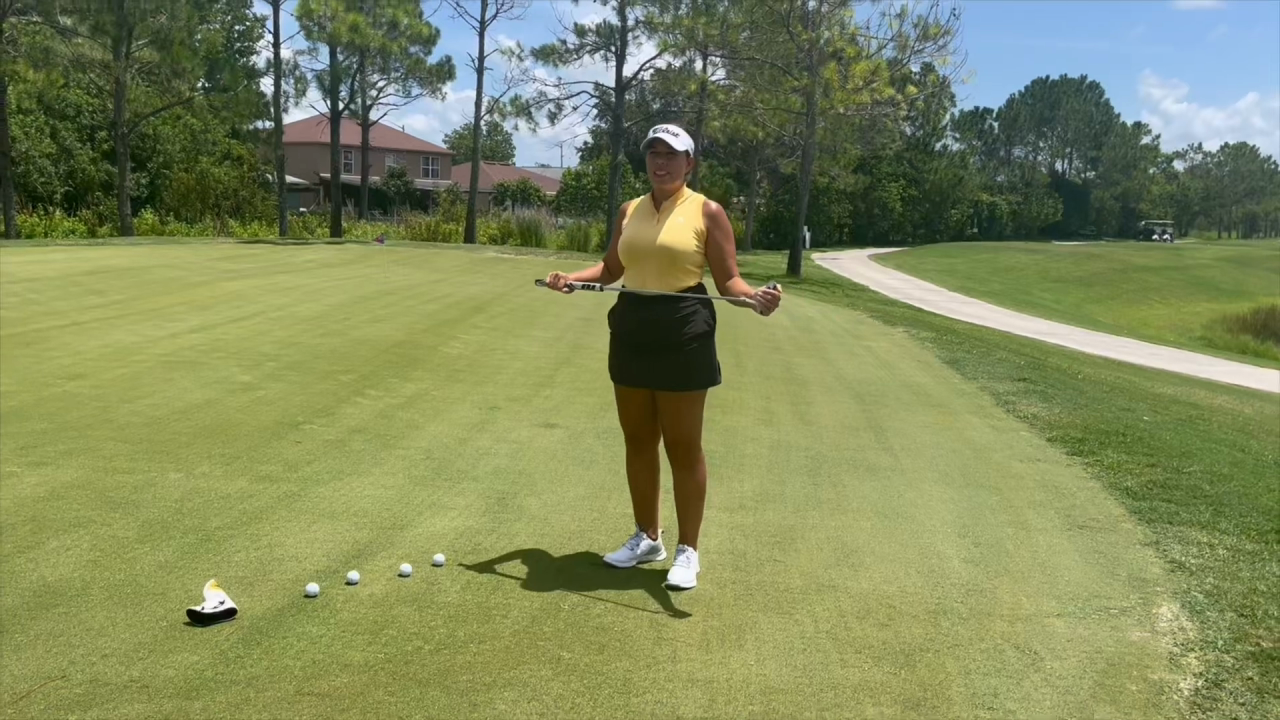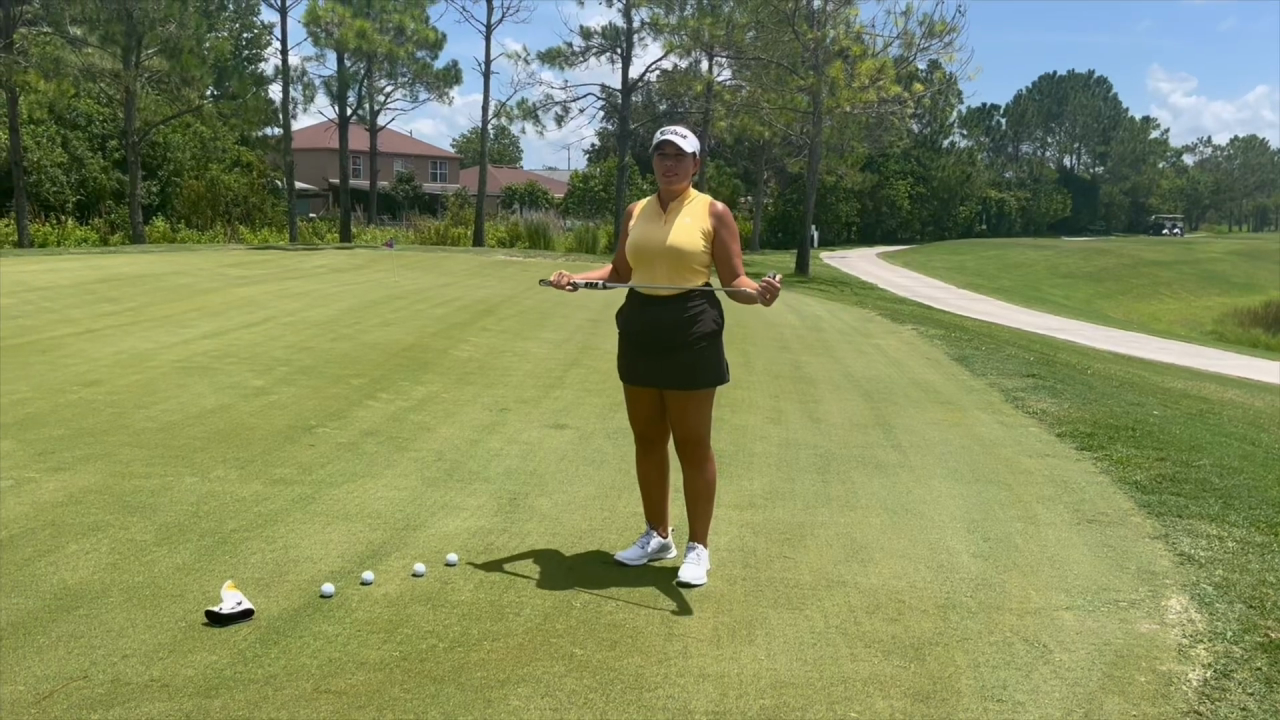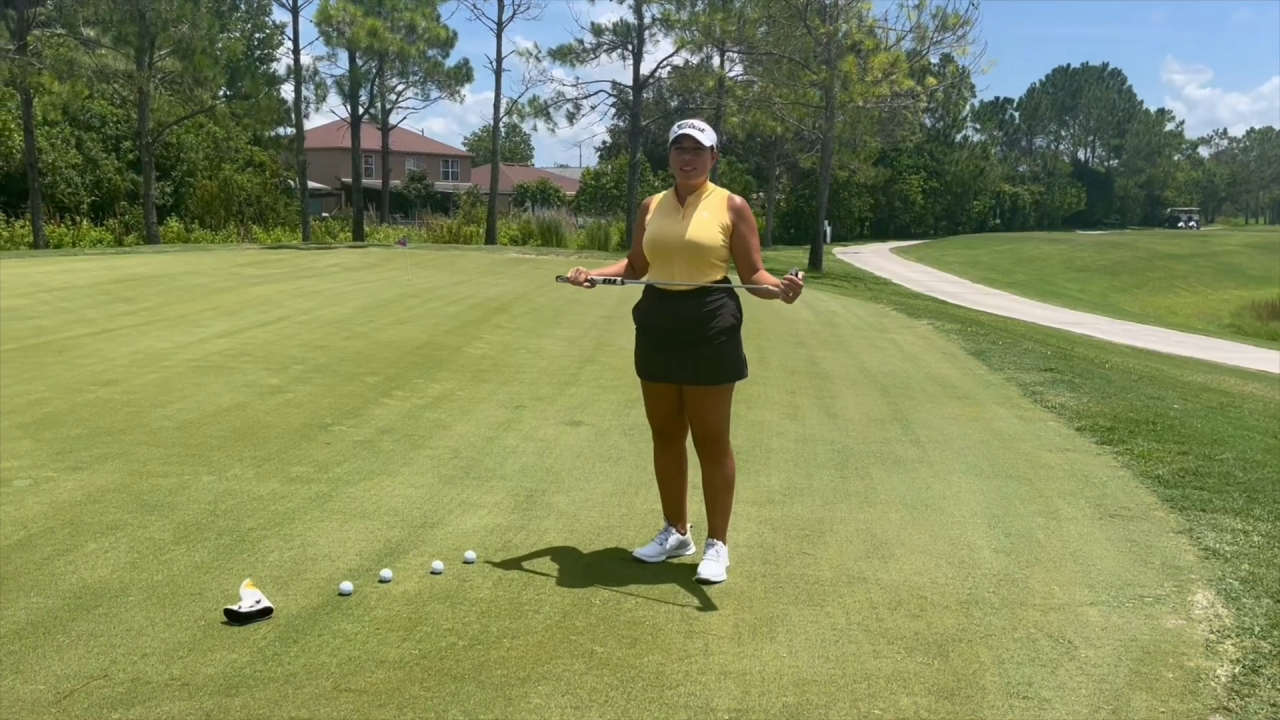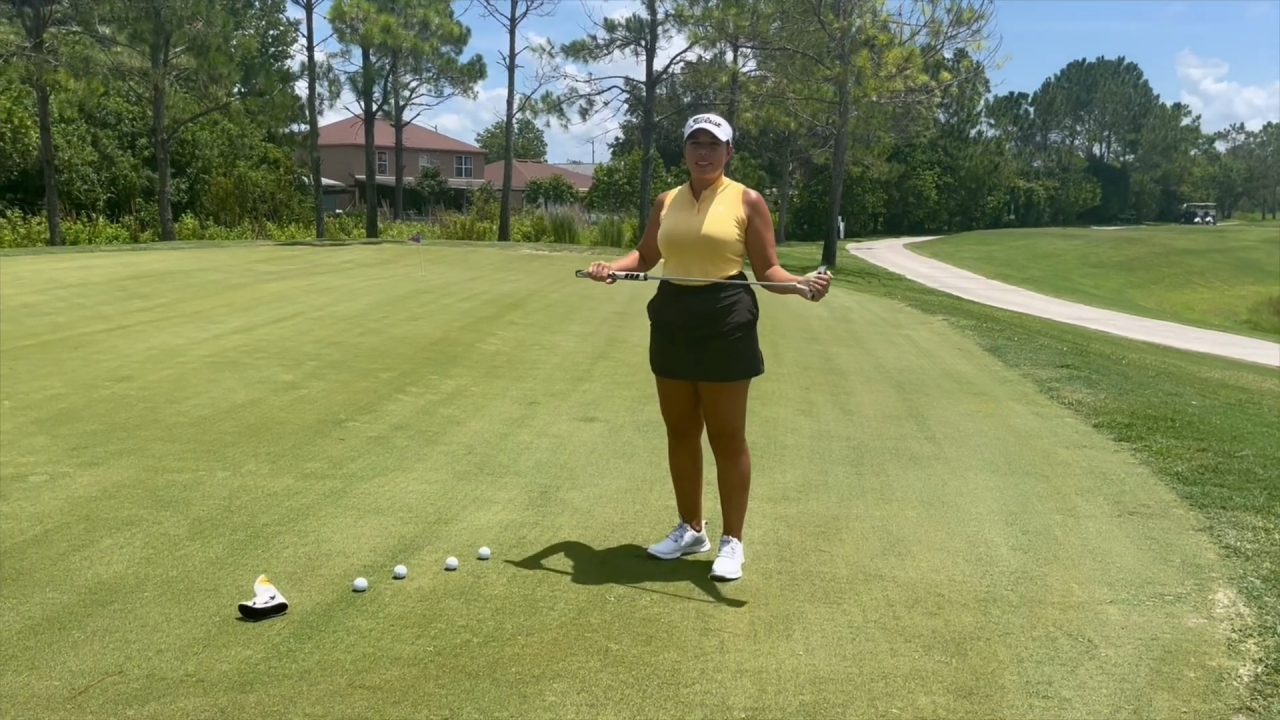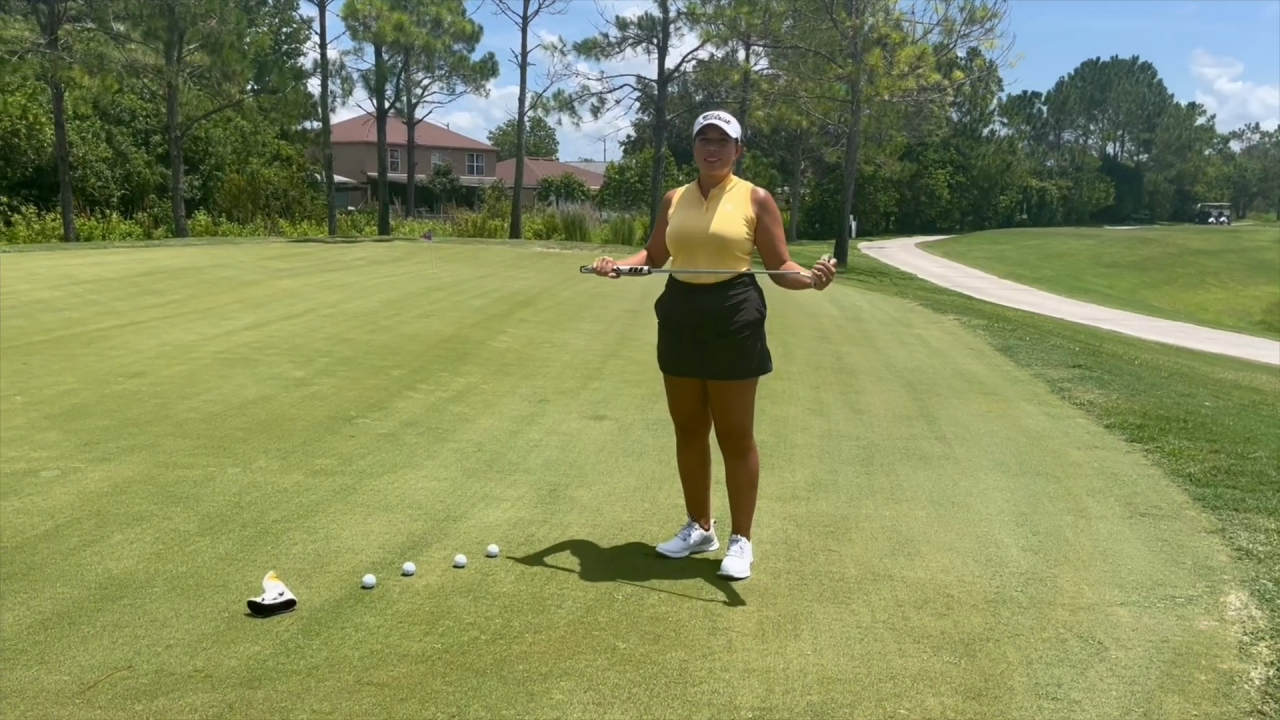
dt=0.5s
person 1, frame 1
left shoulder: (706, 211)
right shoulder: (628, 210)
left elbow: (727, 279)
right elbow: (610, 268)
left wrist: (755, 297)
right wrist: (570, 278)
left hip: (683, 333)
right hip: (631, 330)
left knee: (683, 447)
right knee: (637, 441)
left ankle: (688, 550)
right ankle: (647, 537)
person 1, frame 2
left shoulder: (713, 212)
right shoulder: (635, 211)
left elbow: (733, 281)
right elbow: (619, 270)
left wrist: (757, 292)
right wrist: (575, 277)
left hip: (691, 332)
right hip: (639, 330)
left knee: (693, 445)
right knee: (647, 440)
left ankle: (697, 547)
right ankle: (657, 534)
person 1, frame 3
left shoulder: (731, 206)
right shoulder: (651, 206)
left elbow: (752, 274)
right elbow: (635, 265)
left wrist: (779, 288)
right wrist: (591, 274)
left hip: (709, 326)
right hip: (656, 324)
left knee: (711, 441)
right knee: (665, 436)
left ankle: (716, 544)
right ankle: (676, 532)
person 1, frame 4
left shoulder: (747, 200)
right shoulder: (665, 201)
left elbow: (767, 269)
right elbow: (645, 256)
left wrist: (802, 283)
right wrist: (612, 268)
left hip: (725, 321)
right hip: (671, 319)
left knee: (727, 438)
right knee: (680, 432)
left ankle: (732, 541)
right ankle: (690, 529)
person 1, frame 5
left shoulder: (755, 199)
right shoulder: (674, 199)
left elbow: (779, 267)
right elbow: (654, 255)
left wrist: (810, 277)
right wrist: (618, 265)
left hip: (732, 320)
right hip: (679, 318)
left knee: (735, 437)
right knee: (688, 431)
left ankle: (740, 540)
right ankle: (699, 527)
